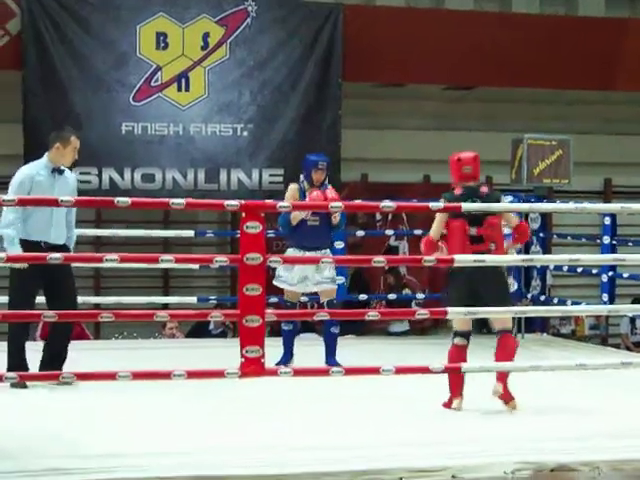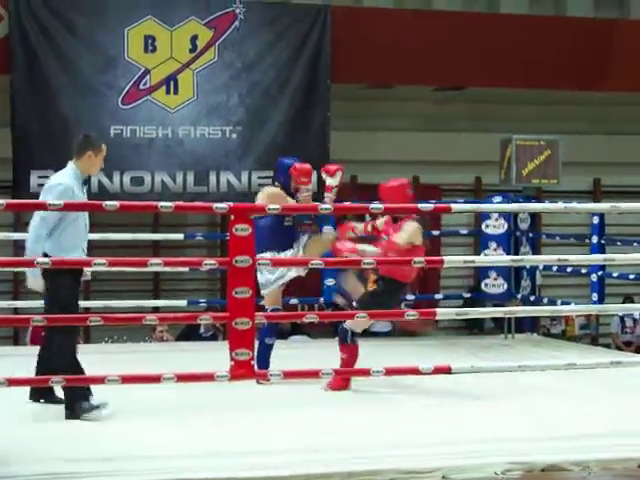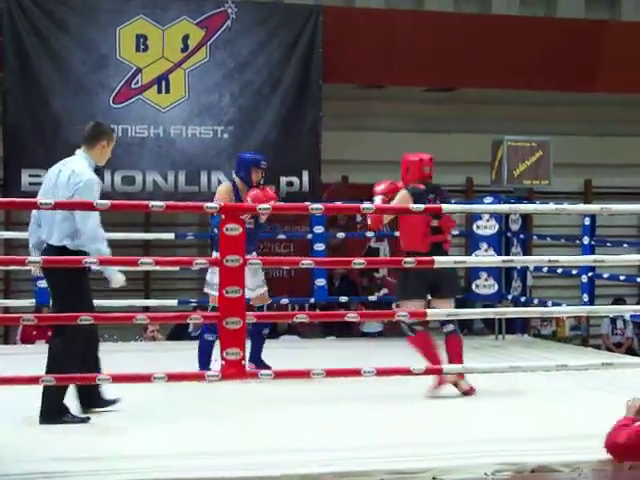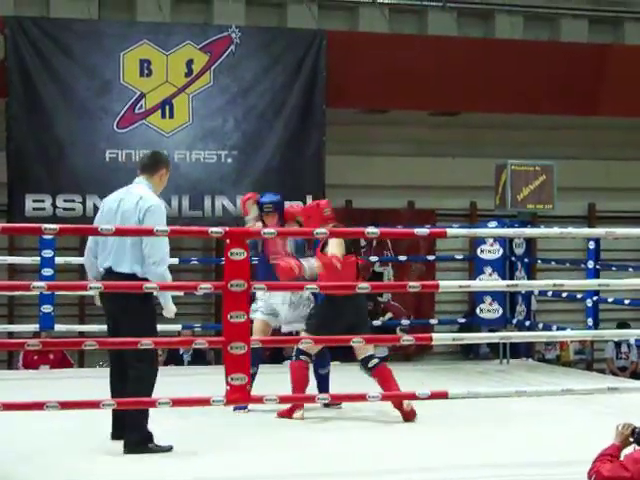
dt=1s
person 1, frame 1
left shoulder: (70, 179)
right shoulder: (28, 174)
left wrist: (69, 247)
left hip: (58, 251)
right hip: (29, 250)
left knee: (67, 307)
right knee: (21, 311)
left ankle: (51, 367)
person 1, frame 2
left shoulder: (79, 185)
right shoulder: (62, 184)
right elbow: (38, 228)
left wrist: (82, 260)
right wrist: (33, 271)
left hip: (69, 266)
right hip: (54, 267)
left knee: (59, 328)
right knee: (64, 328)
left ankle: (41, 387)
right ankle: (76, 399)
person 1, frame 3
left shoulder: (58, 168)
right shoulder: (86, 178)
left elbow: (37, 216)
right elbow: (91, 231)
left wrist: (36, 254)
right wrist: (111, 271)
left hip: (52, 254)
right hip: (69, 258)
left knee: (84, 328)
right knee: (70, 332)
left ankle: (90, 396)
right ankle: (52, 408)
person 1, frame 4
left shoulder: (112, 199)
right shoulder: (152, 203)
left elbow: (91, 248)
right elbow: (156, 256)
left wrist: (97, 283)
right wrist: (166, 300)
left hip: (110, 285)
right hip: (133, 288)
left knee: (120, 357)
right knee: (143, 360)
left ankle: (121, 426)
right ankle: (137, 437)
person 2, frame 1
left shoulder: (449, 201)
right shoulder: (496, 199)
left elbow: (430, 243)
right elbow: (522, 232)
left wrist: (440, 254)
right wrist: (508, 248)
left hip: (461, 273)
right hip: (491, 272)
left knee: (460, 336)
right knee: (505, 333)
left ankle: (455, 397)
right ankle: (501, 384)
person 2, frame 2
left shoulder: (412, 226)
right shoulder: (390, 220)
left elbow: (388, 252)
right elbow: (367, 230)
left wrist: (353, 248)
left hip: (391, 286)
right hip: (381, 277)
left knee: (349, 329)
left ankle: (343, 378)
person 2, frame 3
left shoulder: (407, 193)
right shoulder: (439, 194)
left elbow: (375, 222)
left wrist: (379, 197)
left knee: (412, 324)
right knee: (448, 322)
left ankle: (442, 371)
right ankle: (459, 378)
person 2, frame 4
left shoulder: (335, 237)
right shoulder: (331, 235)
left elbow: (332, 264)
left wrist: (299, 268)
left hip: (336, 302)
right hip: (355, 302)
left knee: (302, 353)
right knee: (369, 358)
left ankle: (297, 406)
right ankle: (401, 400)
person 3, frame 1
left shoulder: (328, 190)
right shoulder: (294, 189)
left elbow: (337, 227)
right elbow: (283, 225)
left wrist: (336, 215)
right wrist: (300, 213)
left hip: (322, 254)
right hip: (297, 254)
left knee: (331, 305)
right knee: (289, 305)
left ankle: (331, 357)
right ankle: (287, 354)
person 3, frame 2
left shoulder: (292, 196)
right shoulder: (271, 192)
left elbow: (316, 217)
right elbow: (304, 216)
left wrist: (331, 190)
right wrist: (305, 191)
left hip: (292, 253)
right hip: (270, 258)
left knee: (328, 233)
right knee: (273, 312)
right ankle: (261, 367)
person 3, frame 3
left shoulder: (254, 193)
right shoulder: (226, 189)
right elbow: (217, 225)
left wrist: (263, 215)
left hip: (248, 258)
left knee: (263, 307)
right knee: (216, 311)
left ankle: (255, 359)
right ankle: (203, 367)
person 3, frame 4
left shoulder: (292, 228)
right shoulder: (258, 227)
right wrist: (251, 217)
left hip: (294, 294)
right hip: (269, 294)
right knee: (256, 344)
left ankle: (325, 395)
